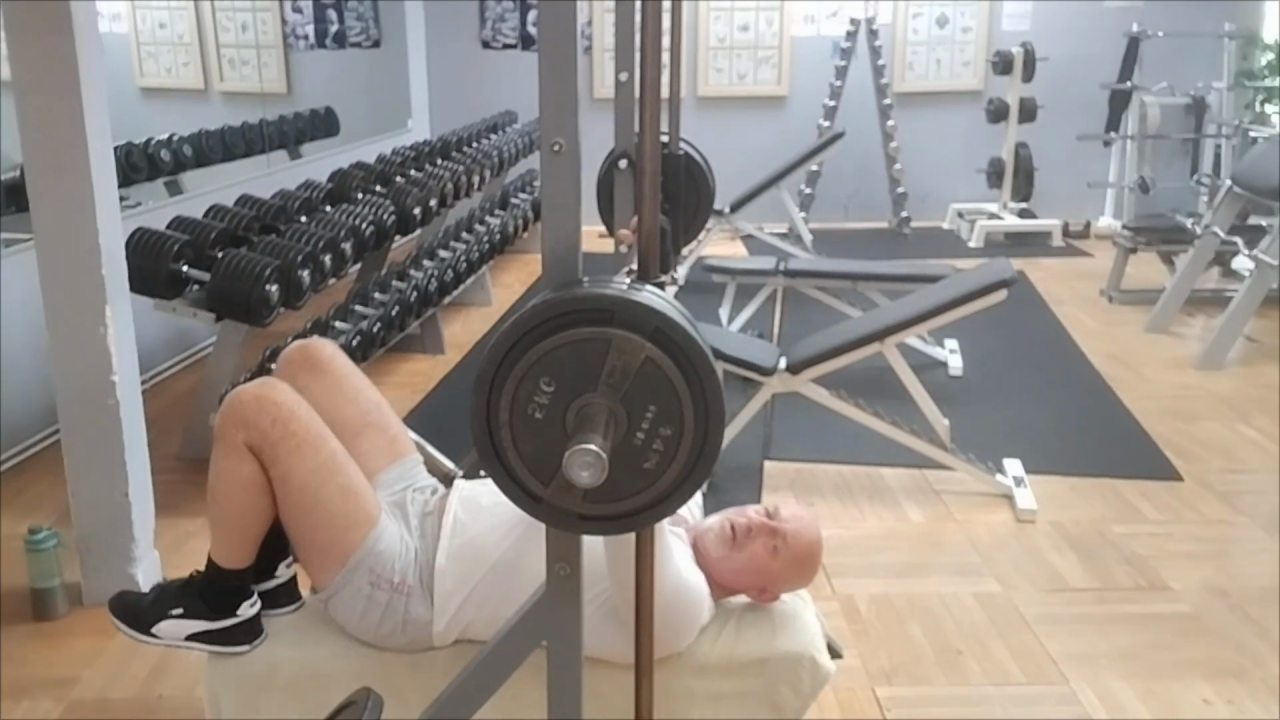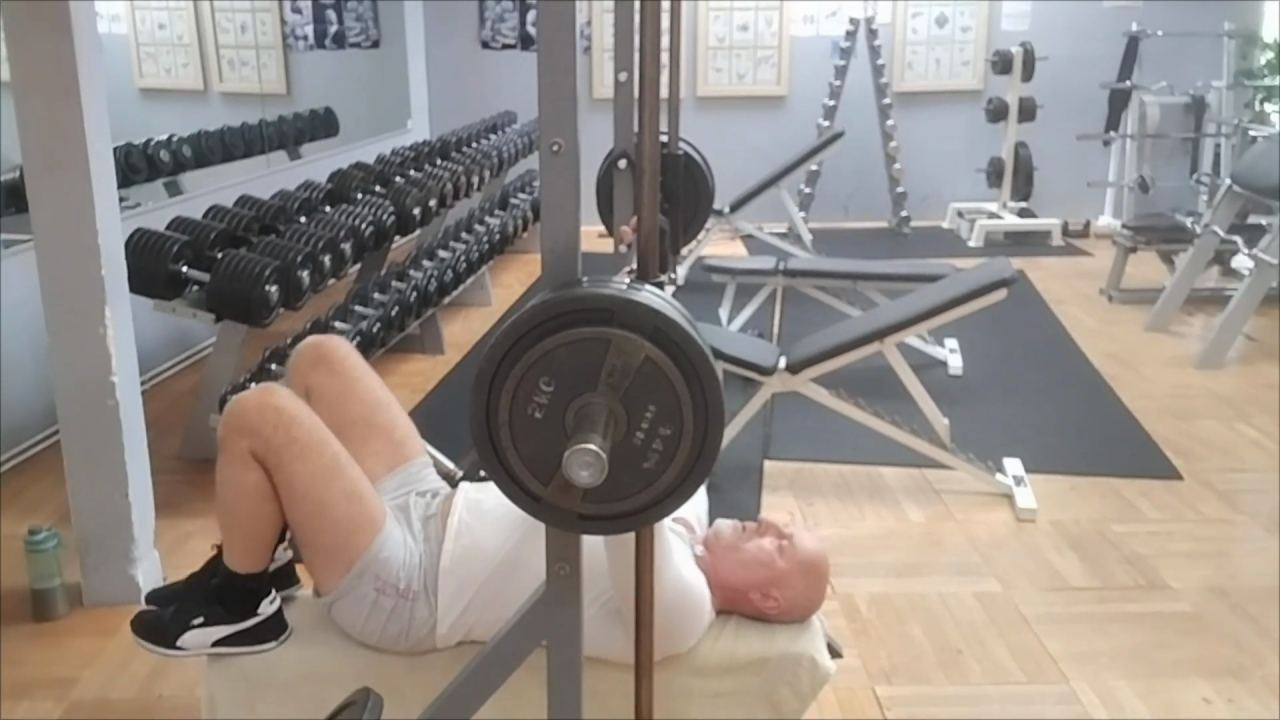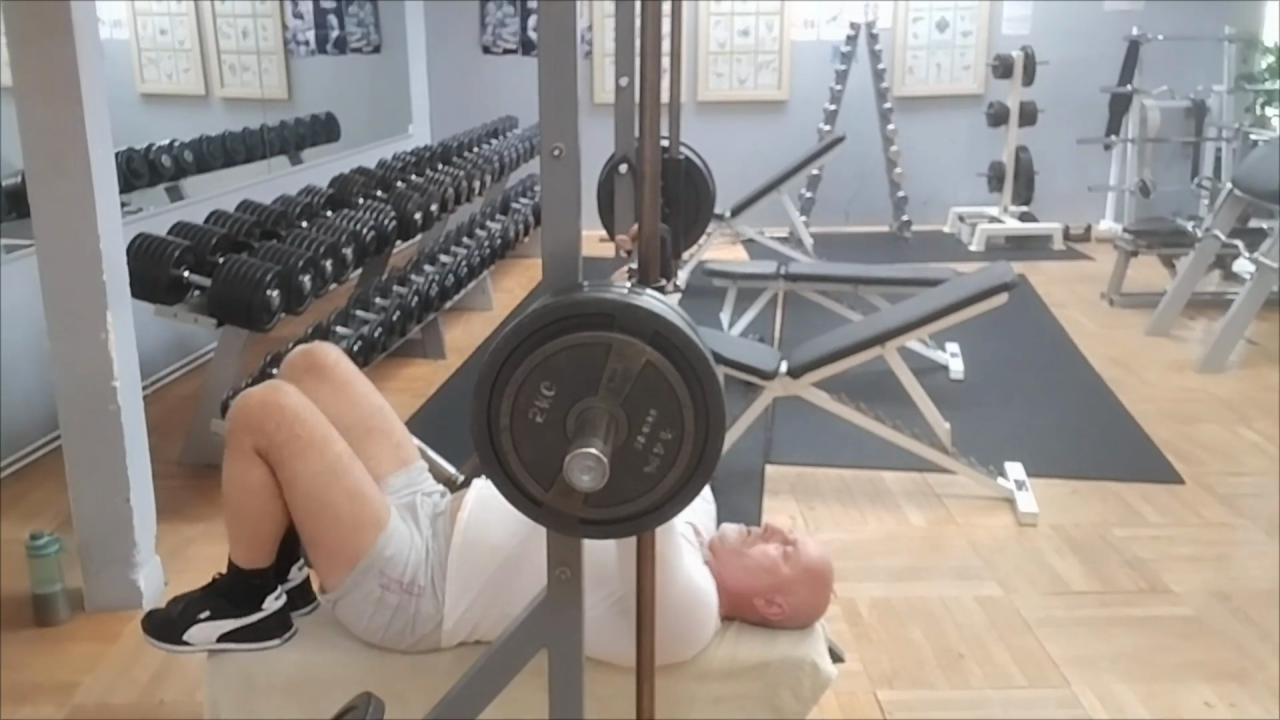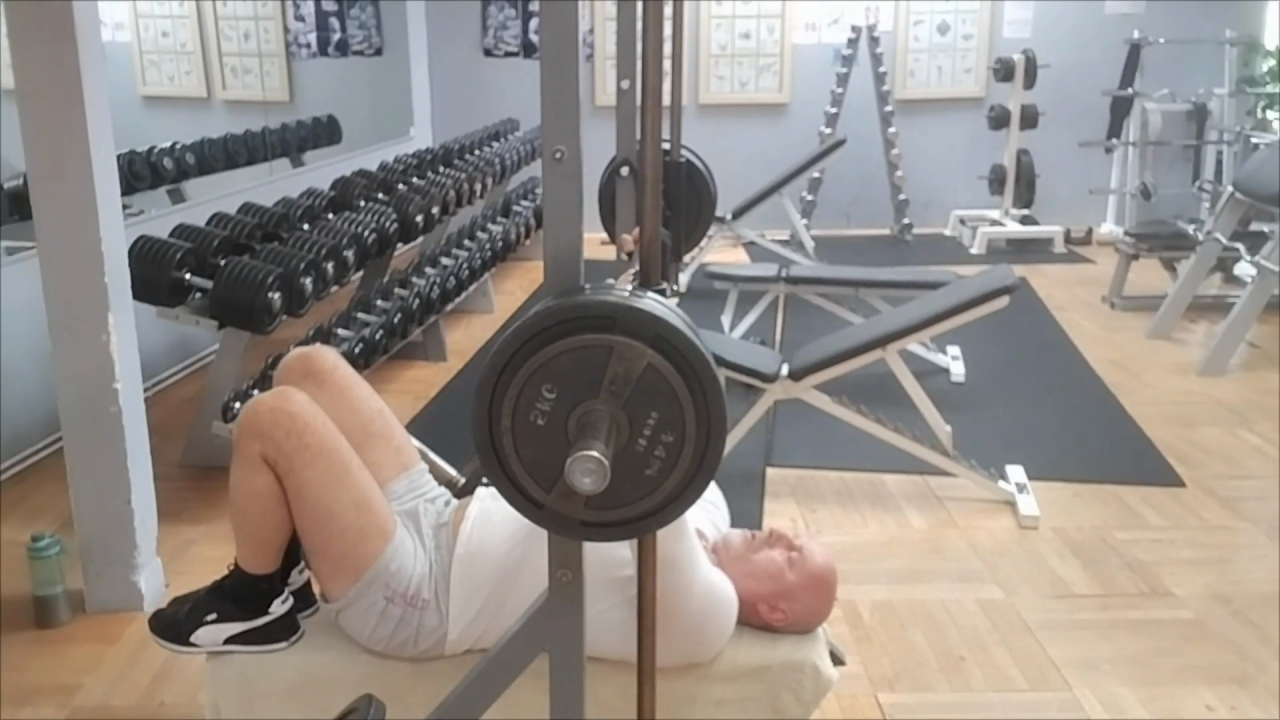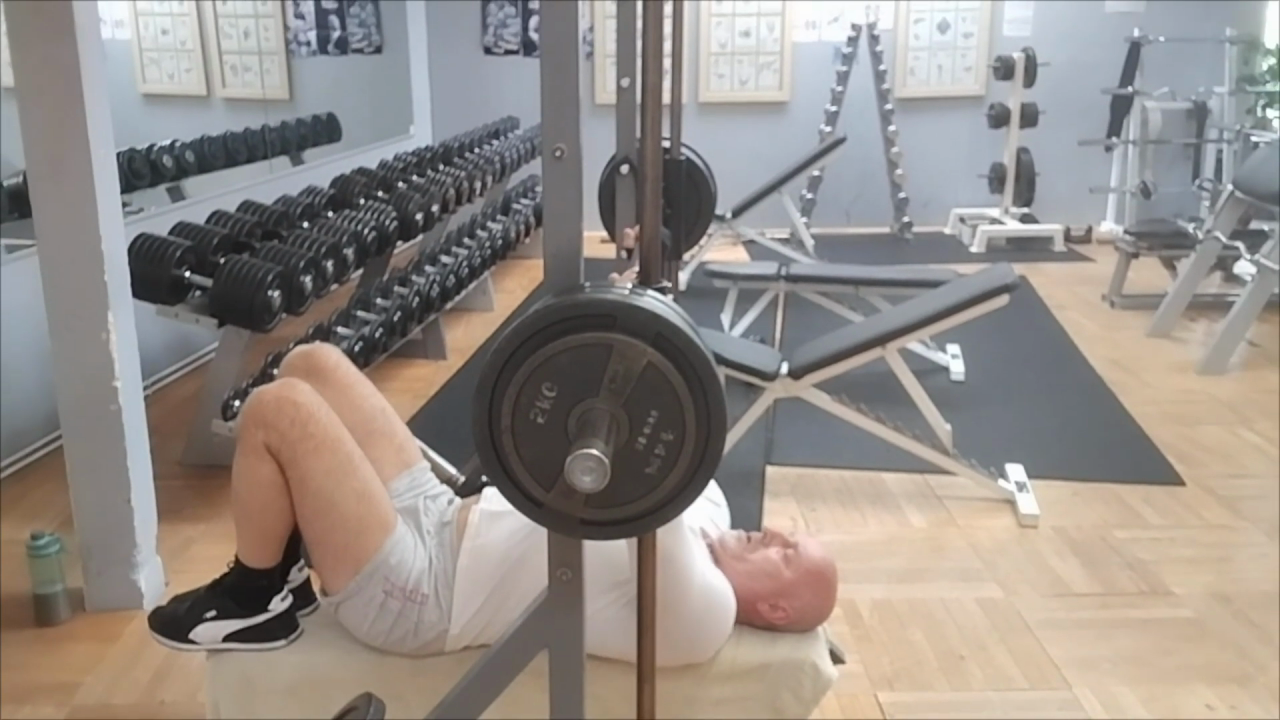
dt=1s
person 1, frame 1
left shoulder: (675, 602)
right shoulder: (684, 513)
left hip: (398, 585)
right hip: (423, 512)
left knee: (253, 408)
right knee: (308, 358)
left ankle: (222, 606)
right ankle: (266, 569)
person 1, frame 2
left shoulder: (678, 607)
right shoulder: (688, 513)
left hip: (398, 589)
right hip: (429, 513)
left knee: (255, 414)
right knee: (320, 356)
left ankle: (239, 606)
right ankle: (258, 559)
person 1, frame 3
left shoulder: (681, 628)
right shoulder: (695, 511)
left hip: (420, 574)
right hip: (433, 520)
left knee: (265, 408)
right knee: (310, 360)
left ankle: (246, 598)
right ankle: (276, 572)
person 1, frame 4
left shoulder: (704, 612)
right shoulder: (707, 518)
left hip: (412, 599)
right hip: (439, 524)
left knee: (271, 417)
right knee: (307, 367)
left ankle: (252, 606)
right ankle: (282, 568)
person 1, frame 5
left shoulder: (702, 609)
right shoulder: (707, 513)
left hip: (414, 593)
right hip: (441, 523)
left knee: (276, 408)
right knee: (312, 363)
left ankle: (254, 600)
right ankle: (281, 566)
